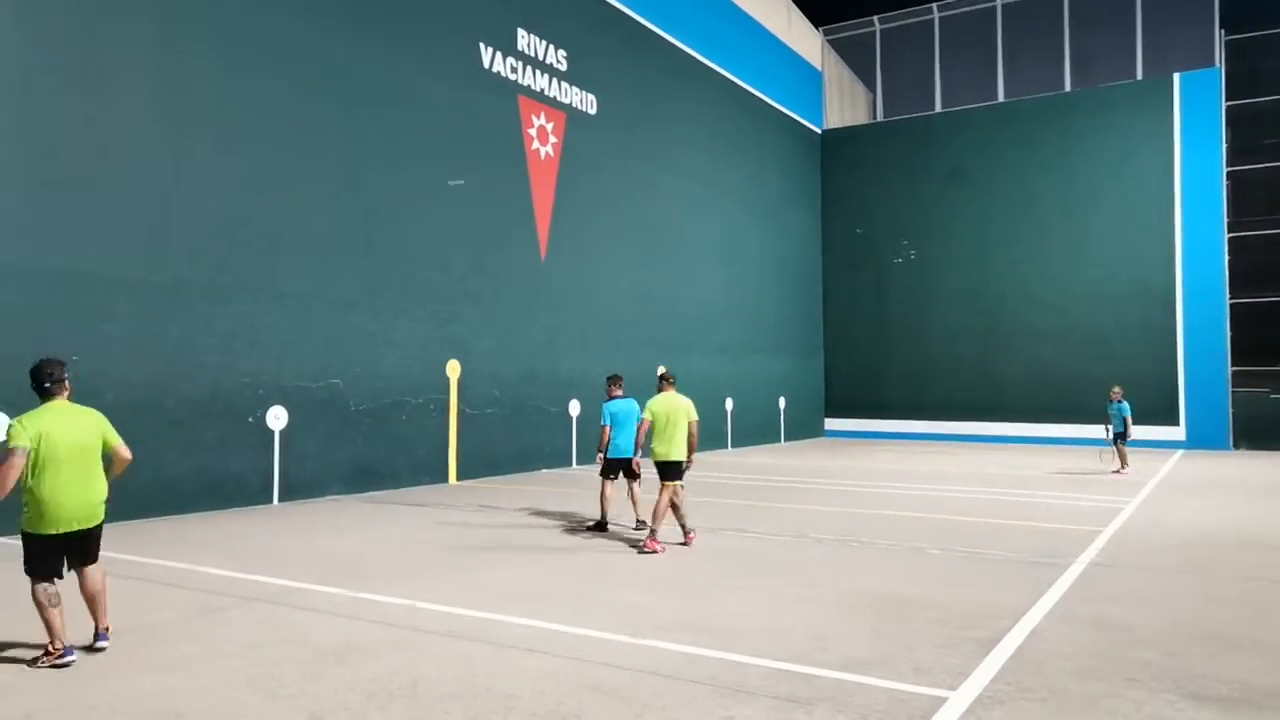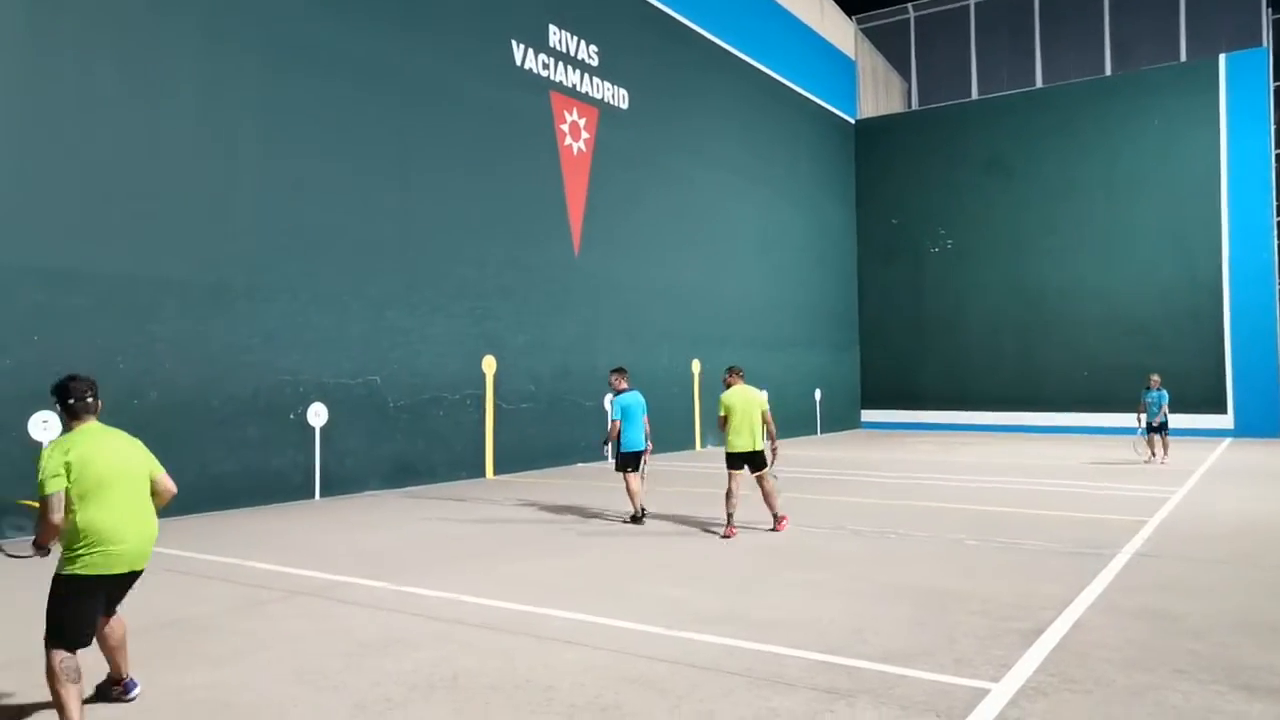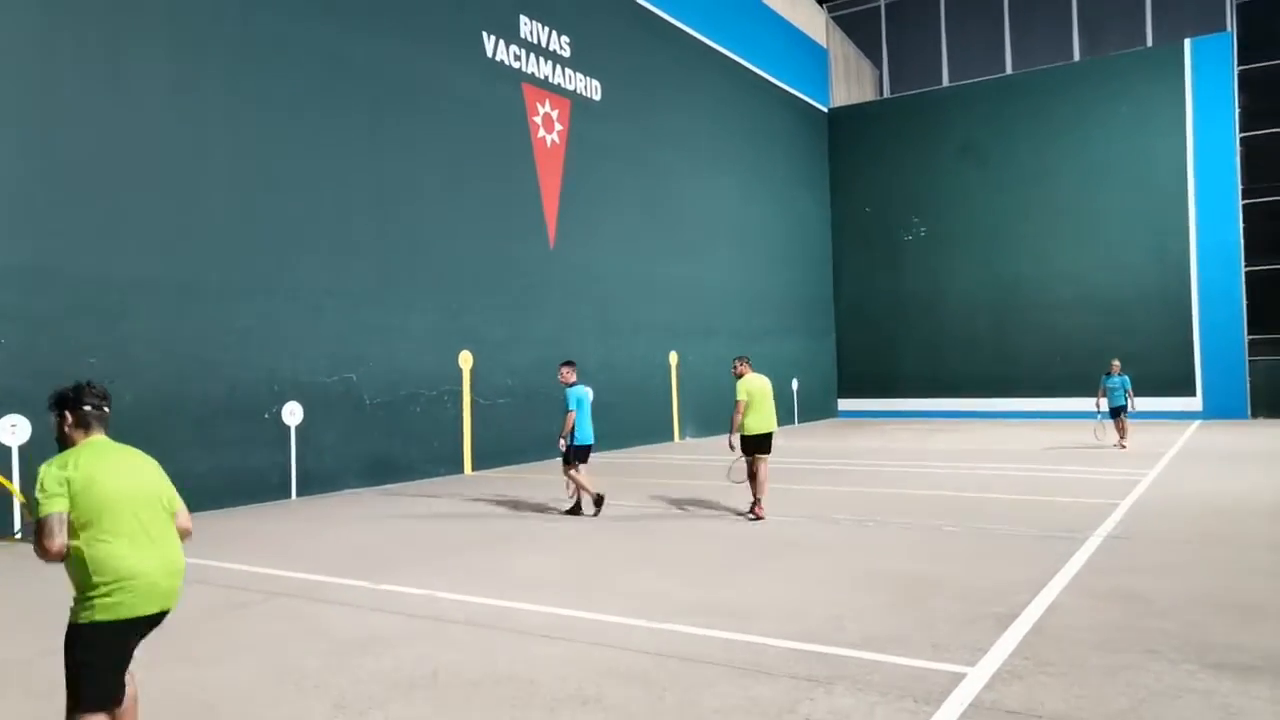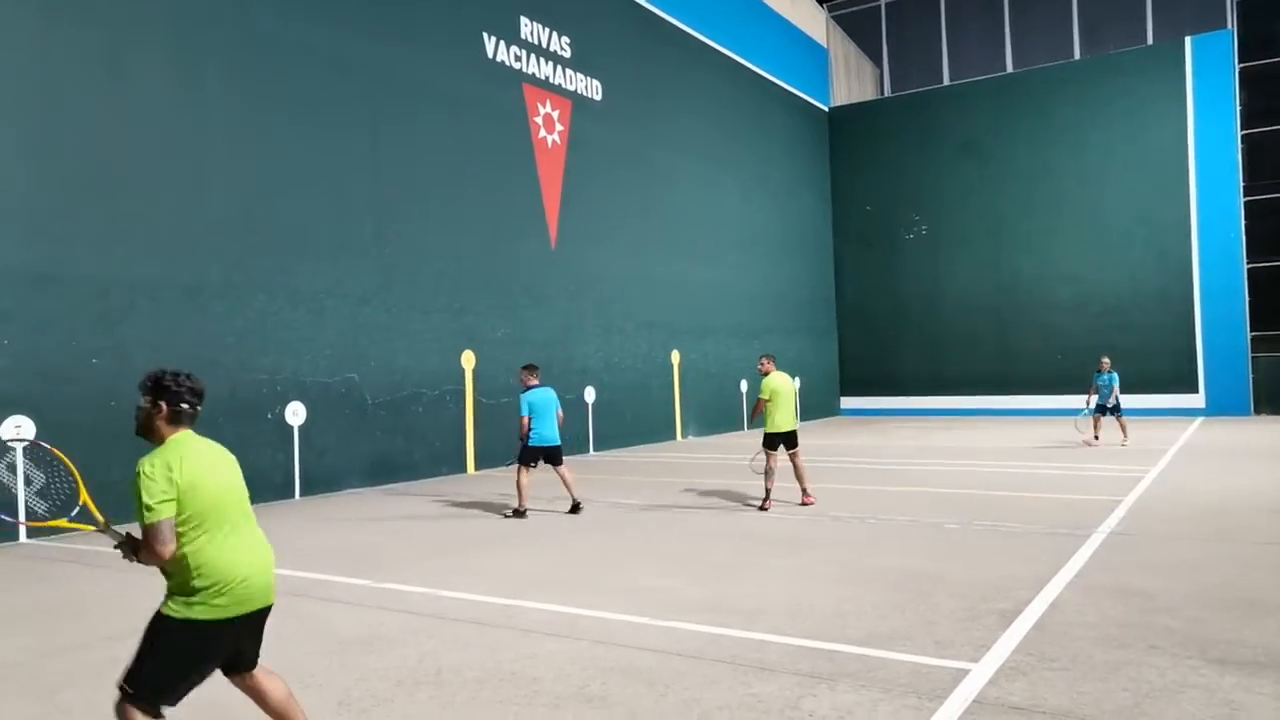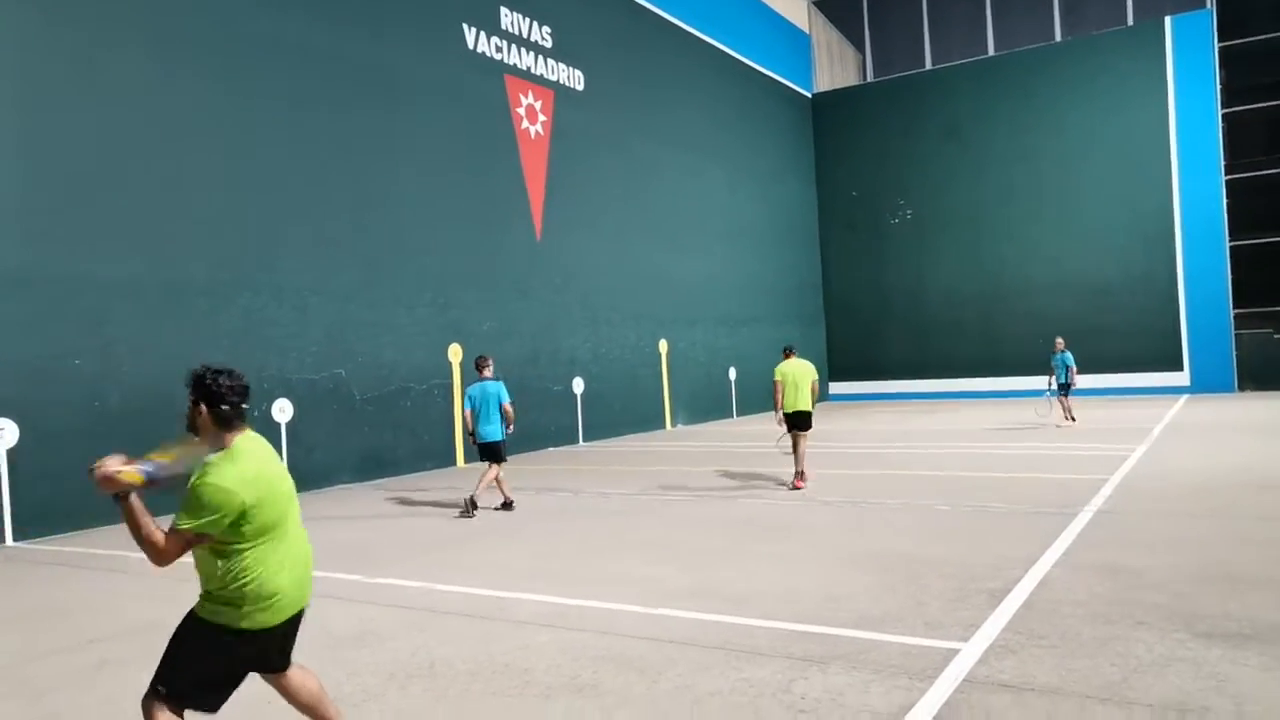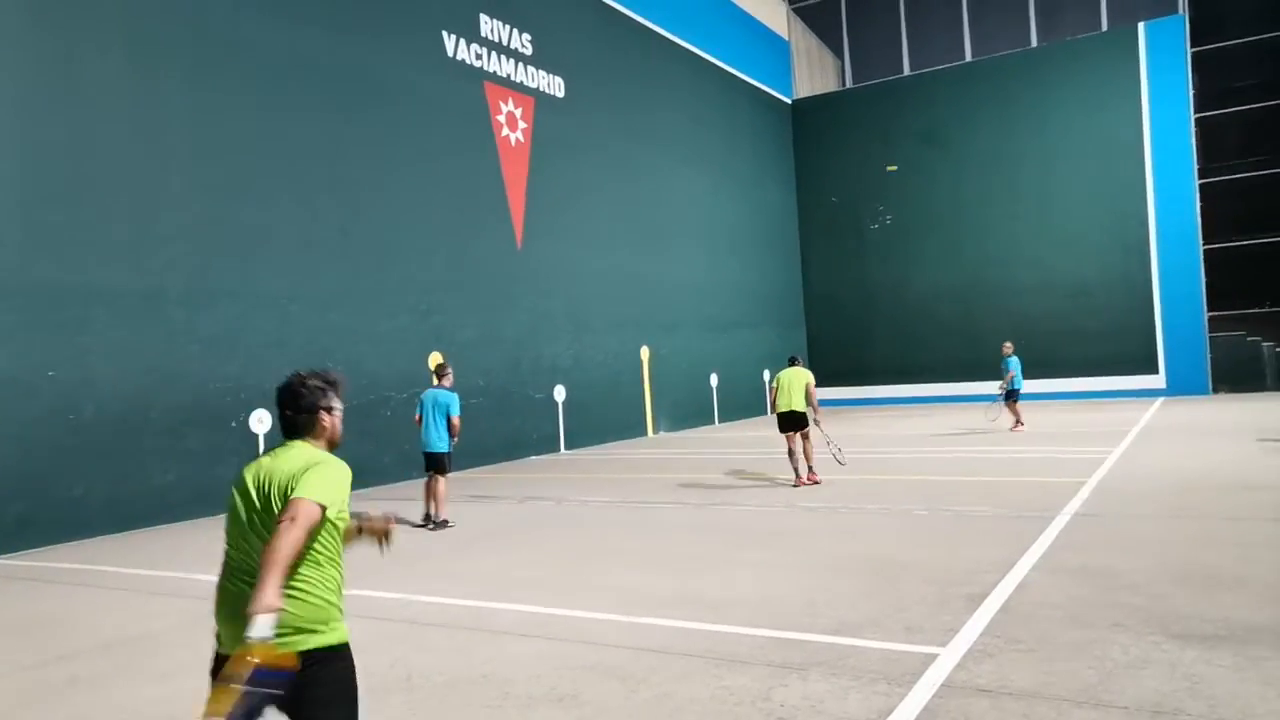
dt=0.5s
person 1, frame 1
right shoulder: (93, 417)
right elbow: (124, 456)
right wrist: (105, 480)
left hip: (43, 518)
right hip: (89, 512)
left knee: (42, 581)
right knee: (88, 566)
left ankle: (59, 648)
right ankle: (101, 631)
person 1, frame 2
left shoulder: (57, 451)
right shoulder: (130, 442)
left elbow: (53, 519)
right elbow: (168, 490)
left wrist: (42, 542)
left hip: (90, 556)
right hip: (137, 551)
left knee: (60, 649)
right knee: (103, 611)
right ankle: (122, 682)
person 1, frame 3
left shoulder: (57, 470)
right shoulder: (145, 461)
left elbow: (52, 545)
right elbow: (184, 526)
left wrist: (54, 547)
left hip: (109, 600)
right hip: (162, 590)
right knee: (111, 675)
person 1, frame 4
left shoulder: (155, 467)
right shoulder: (220, 454)
left elbow: (162, 550)
left wrist: (134, 549)
right wrist: (147, 547)
left hip: (208, 602)
right hip: (257, 587)
right knee: (244, 671)
person 1, frame 5
left shoulder: (217, 483)
right shoulder: (253, 443)
left elbow: (163, 552)
left wrist: (126, 495)
right wrist: (128, 471)
left hip: (243, 610)
right hip: (289, 594)
right knee: (279, 671)
person 1, frame 6
left shoulder: (253, 471)
right shoulder: (329, 468)
right elbow: (294, 524)
left wrist: (356, 528)
right wrist: (270, 589)
left hip: (240, 639)
right hip: (310, 640)
